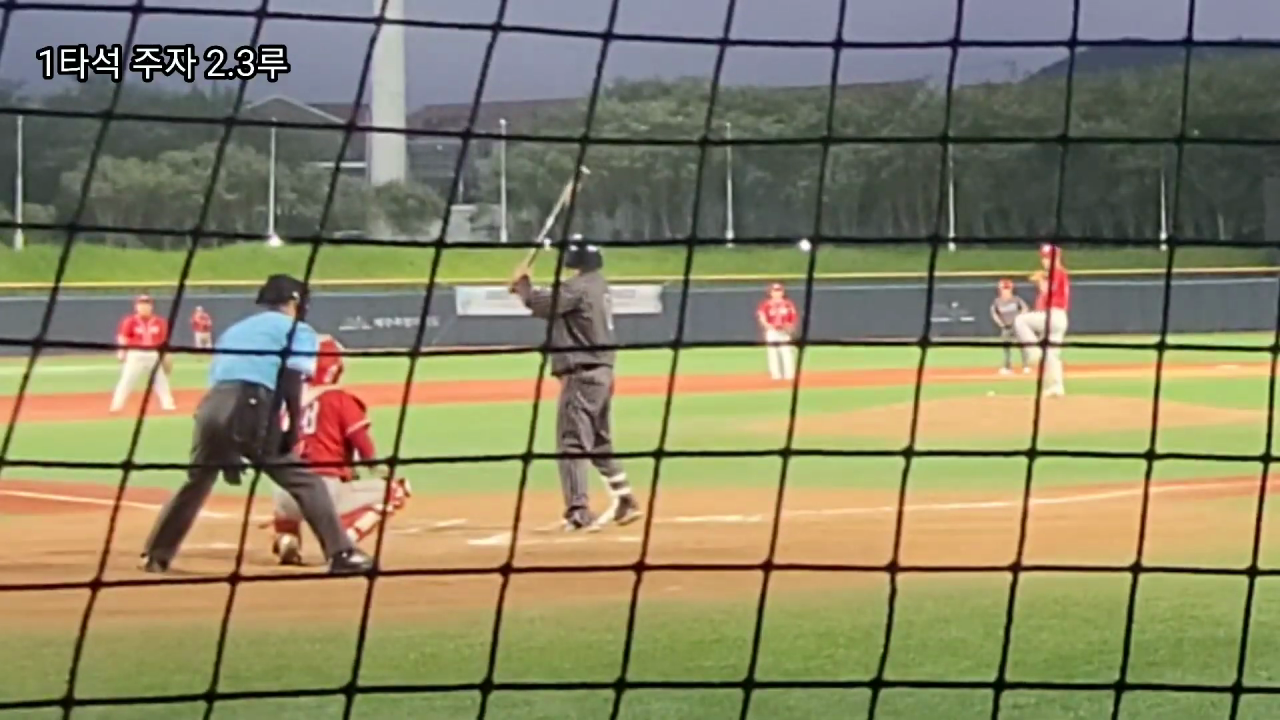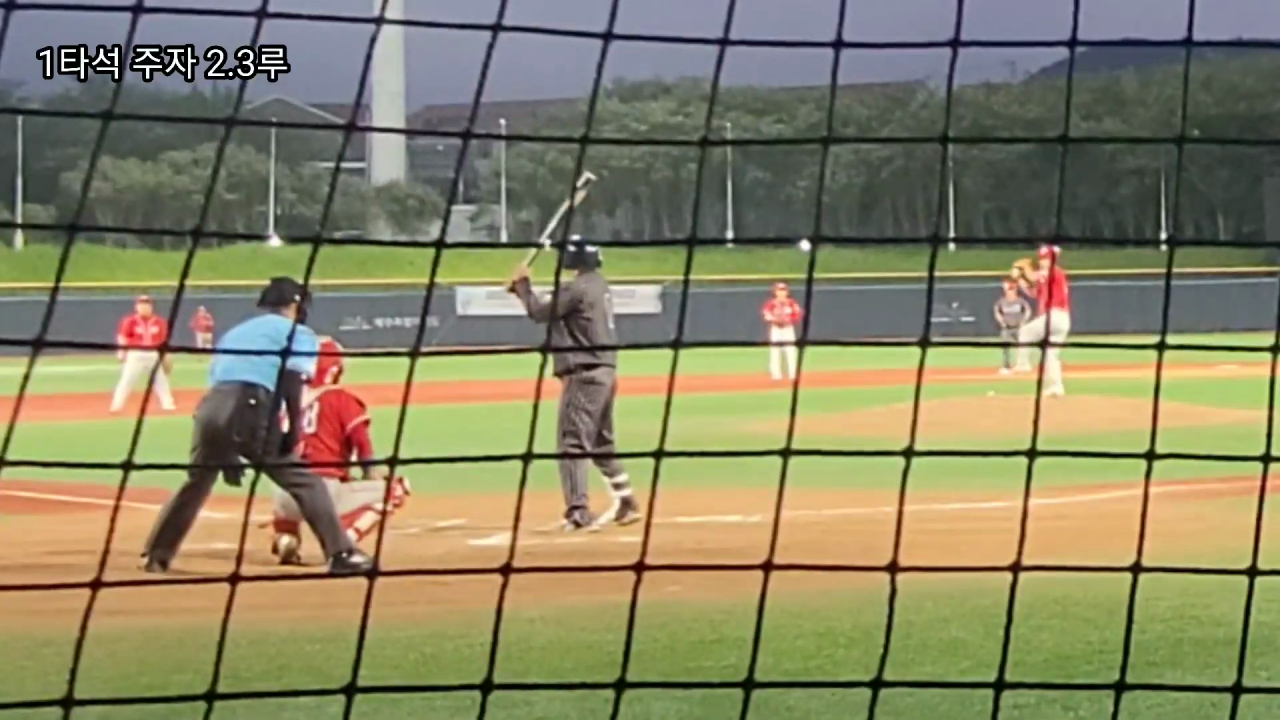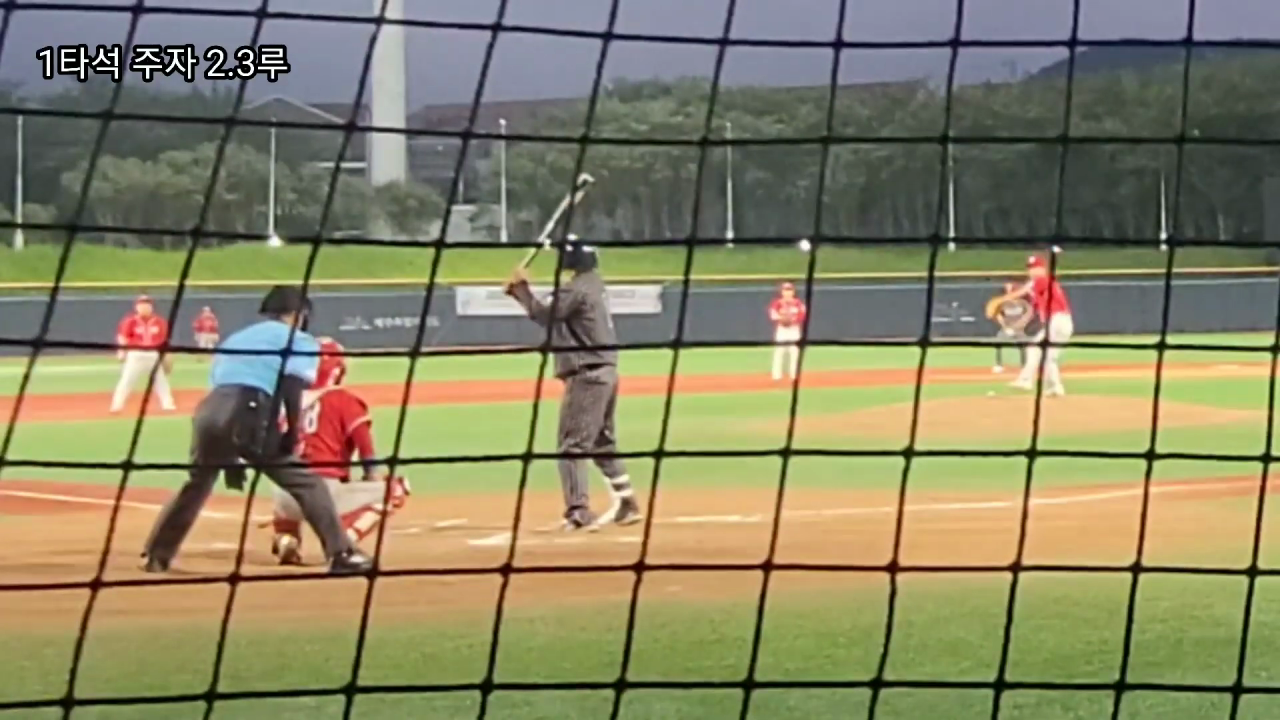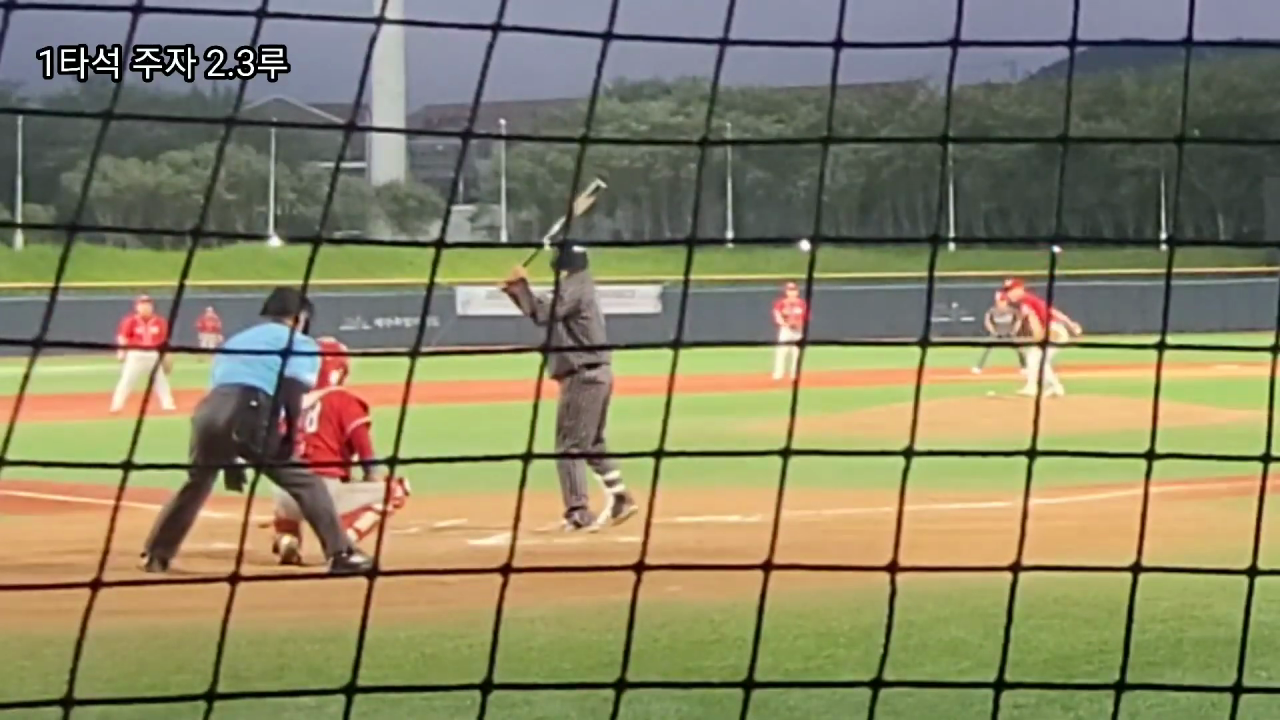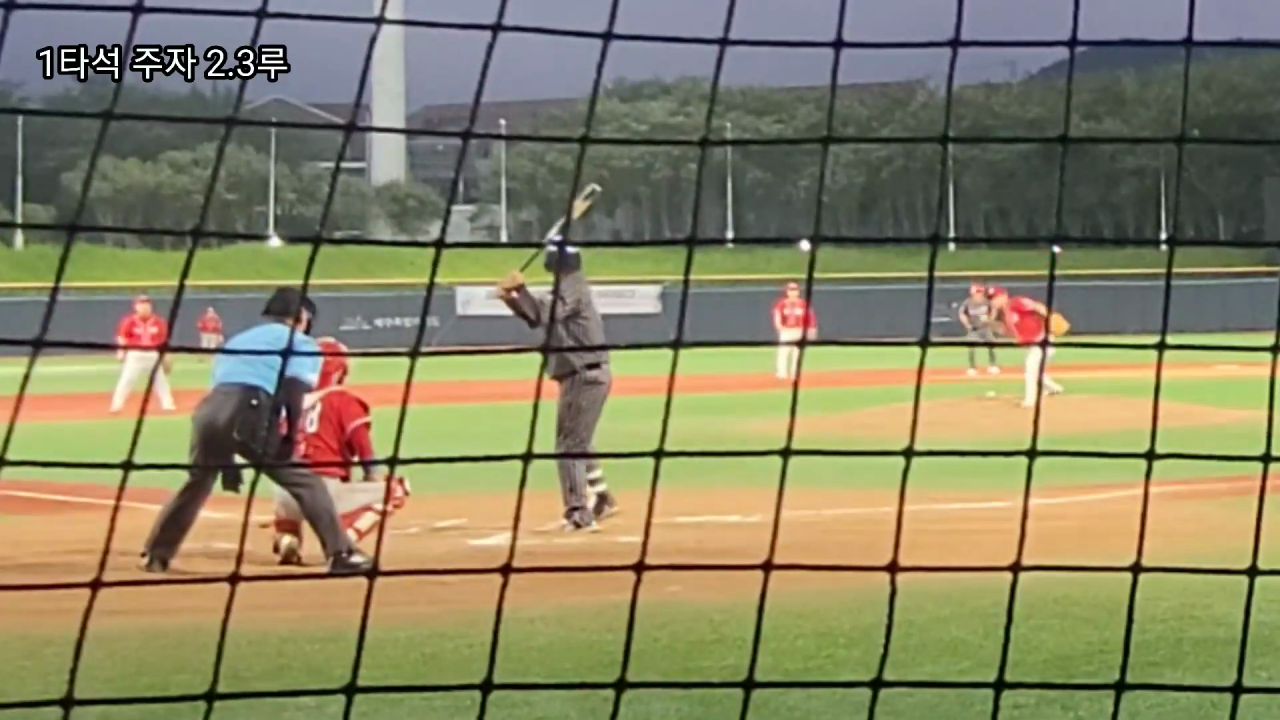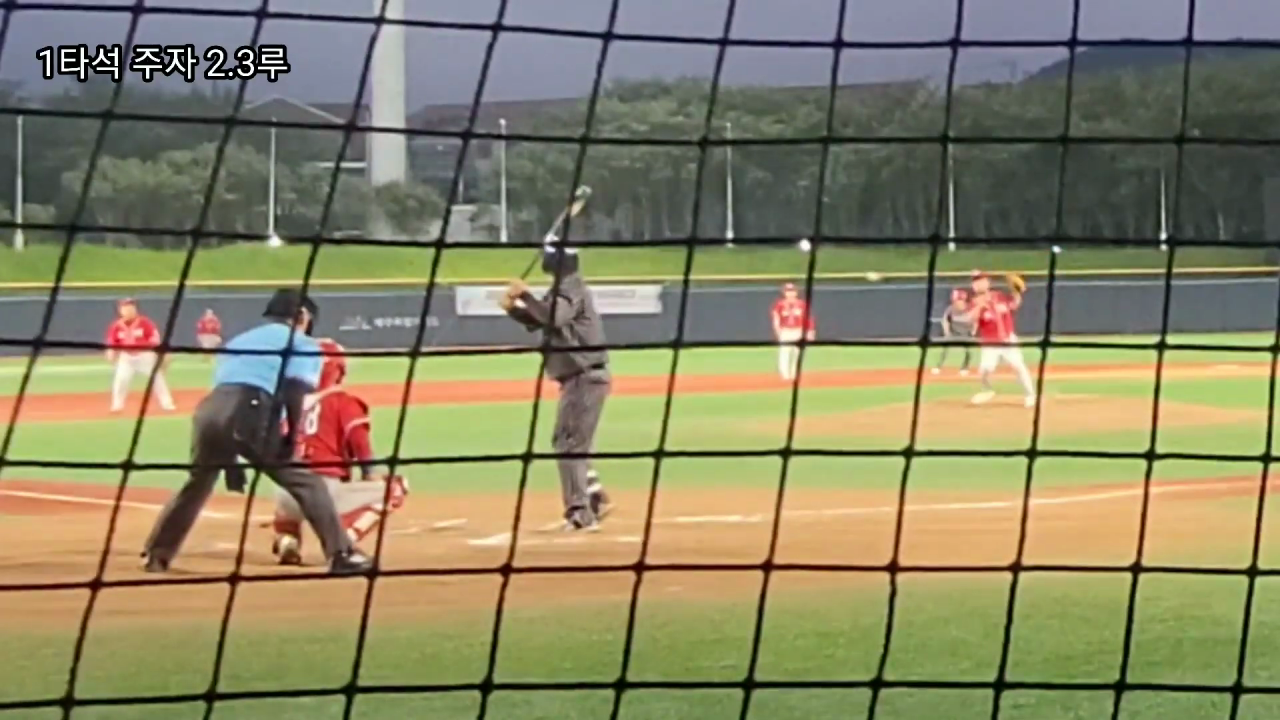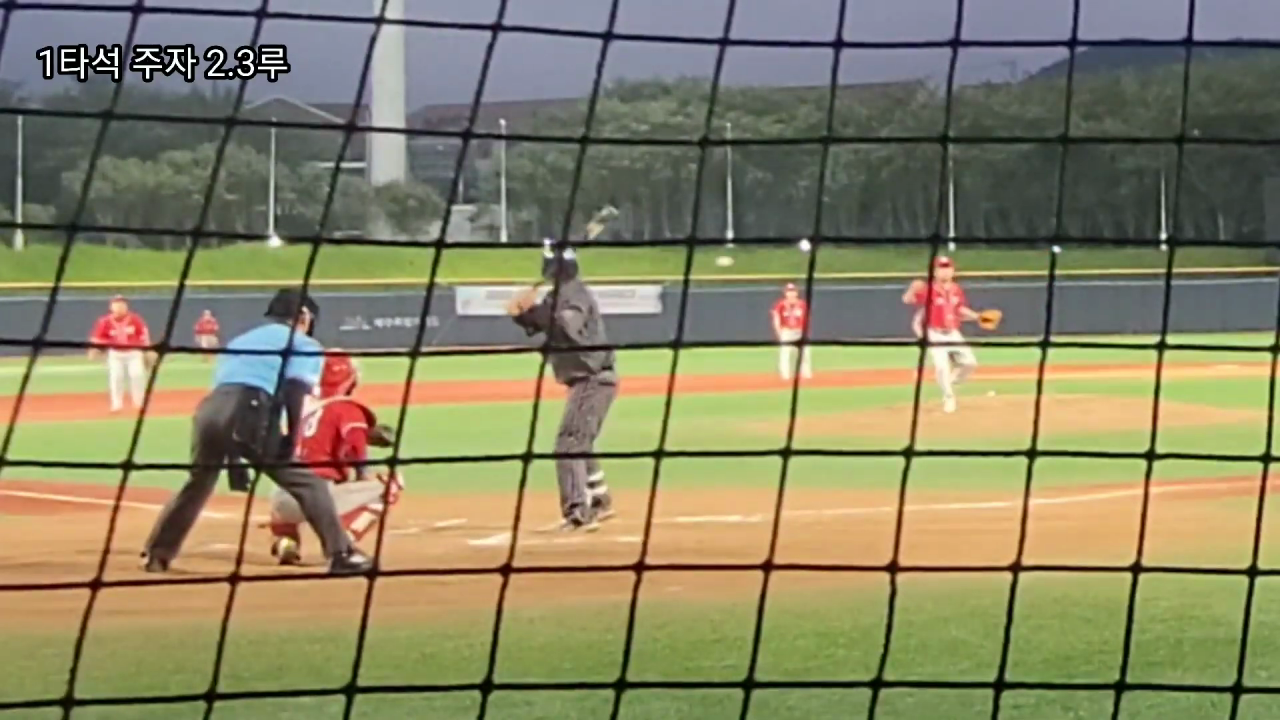
dt=0.3s
person 1, frame 1
left shoulder: (233, 330)
right shoulder: (296, 330)
right elbow: (290, 377)
left wrist: (228, 453)
right wrist: (294, 425)
left hip: (212, 407)
right hip: (251, 408)
left knee: (196, 483)
right knee: (305, 481)
left ankle: (155, 555)
right ankle: (341, 554)
person 1, frame 2
left shoulder: (233, 332)
right shoulder: (296, 332)
right elbow: (291, 378)
left wrist: (228, 453)
right wrist: (294, 426)
left hip: (211, 408)
right hip: (250, 409)
left knee: (196, 483)
right knee: (305, 481)
left ankle: (155, 556)
right ankle: (341, 554)
person 1, frame 3
left shoulder: (234, 338)
right shoulder: (298, 339)
right elbow: (292, 383)
left wrist: (230, 458)
right wrist: (293, 429)
left hip: (210, 411)
right hip: (249, 412)
left knee: (196, 485)
right knee: (306, 482)
left ankle: (155, 554)
right ankle: (341, 553)
person 1, frame 4
left shoulder: (235, 340)
right shoulder: (299, 342)
right elbow: (292, 387)
left wrist: (230, 459)
right wrist: (291, 433)
left hip: (209, 411)
right hip: (249, 413)
left knee: (196, 484)
right knee: (305, 483)
left ankle: (155, 555)
right ankle: (341, 554)
person 1, frame 5
left shoulder: (236, 340)
right shoulder: (301, 342)
right elbow: (293, 387)
left wrist: (227, 460)
right wrist: (292, 434)
left hip: (210, 410)
right hip: (250, 412)
left knee: (196, 484)
right knee: (306, 482)
left ankle: (155, 555)
right ankle: (341, 554)
person 1, frame 6
left shoulder: (238, 340)
right shoulder: (302, 343)
right elbow: (294, 388)
left wrist: (230, 459)
right wrist: (293, 433)
left hip: (211, 410)
right hip: (251, 413)
left knee: (197, 484)
right knee: (307, 483)
left ankle: (156, 555)
right ankle: (341, 554)
person 1, frame 7
left shoulder: (240, 340)
right shoulder: (304, 344)
right elbow: (294, 387)
left wrist: (234, 458)
right wrist: (292, 434)
left hip: (210, 410)
right hip: (250, 413)
left knee: (197, 484)
right knee: (307, 482)
left ankle: (155, 555)
right ankle: (341, 554)
person 2, frame 1
left shoulder: (578, 287)
right shoulder: (597, 284)
left elbow: (538, 304)
right elbow: (553, 304)
left wrist: (523, 281)
right wrist: (523, 289)
left hip: (582, 375)
right hip: (601, 373)
left knee: (571, 444)
right knee: (599, 443)
left ankle: (579, 513)
right ankle: (625, 502)
person 2, frame 2
left shoulder: (578, 287)
right shoulder: (597, 284)
left elbow: (539, 312)
right elbow: (554, 308)
left wrist: (523, 282)
right wrist: (521, 290)
left hip: (584, 375)
right hip: (603, 373)
left knee: (572, 444)
right knee: (603, 443)
left ankle: (579, 513)
right ankle: (626, 504)
person 2, frame 3
left shoulder: (578, 288)
right shoulder: (590, 284)
left elbow: (543, 315)
right elbow: (551, 312)
left wrist: (522, 286)
right wrist: (519, 293)
left hip: (587, 376)
right hip: (603, 374)
left knee: (572, 446)
right knee: (603, 443)
left ankle: (579, 514)
right ankle: (626, 505)
person 2, frame 4
left shoulder: (573, 287)
right shoulder: (578, 284)
left elbow: (541, 314)
right elbow: (545, 312)
left wrist: (521, 283)
right wrist: (515, 292)
left hip: (582, 376)
right hip: (597, 374)
left knee: (570, 447)
right knee: (593, 443)
left ankle: (580, 514)
right ankle: (621, 499)
person 2, frame 5
left shoulder: (571, 288)
right shoulder: (570, 286)
left elbow: (542, 315)
right elbow: (539, 316)
left wrist: (520, 288)
right wrist: (511, 298)
left hip: (583, 377)
right hip: (591, 375)
left knee: (569, 447)
right knee: (579, 443)
left ankle: (579, 515)
right ankle: (601, 499)
person 2, frame 6
left shoulder: (571, 289)
right shoulder: (562, 289)
left elbow: (553, 318)
right elbow: (536, 320)
left wrist: (524, 295)
right wrist: (513, 306)
left hip: (584, 377)
right hip: (584, 377)
left knee: (570, 446)
right knee: (570, 443)
left ankle: (580, 515)
right ankle: (596, 499)
person 2, frame 7
left shoulder: (574, 296)
right shoulder: (557, 296)
left elbow: (565, 331)
right elbow: (538, 327)
left wrist: (531, 309)
right wrist: (524, 310)
left hip: (593, 381)
right hip: (601, 380)
left knee: (568, 448)
right knee: (581, 445)
left ankle: (579, 513)
right ankle: (599, 502)
person 3, frame 1
right shoulder: (339, 399)
right elbow: (362, 443)
right wrist: (374, 466)
left hip: (286, 494)
right hip: (323, 491)
right knee: (396, 491)
left ankle: (286, 540)
person 3, frame 2
right shoulder: (339, 398)
right elbow: (361, 438)
right wrist: (370, 472)
left hip: (285, 497)
right hip: (324, 492)
right knee: (395, 490)
left ankle: (286, 540)
person 3, frame 3
right shoulder: (341, 398)
right elbow: (362, 437)
right wrist: (372, 474)
left hip: (286, 495)
right hip: (324, 491)
right knee: (395, 489)
left ankle: (286, 540)
person 3, frame 4
right shoulder: (342, 399)
right elbow: (361, 439)
right wrist: (372, 475)
left hip: (287, 496)
right hip: (325, 491)
right knee: (395, 490)
left ankle: (286, 539)
person 3, frame 5
right shoulder: (343, 400)
right elbow: (360, 440)
right wrist: (372, 476)
left hip: (288, 496)
right hip: (324, 491)
right knee: (395, 490)
left ankle: (287, 539)
person 3, frame 6
right shoulder: (342, 400)
right elbow: (359, 440)
right wrist: (370, 475)
left hip: (288, 498)
right hip: (325, 492)
right knee: (393, 488)
left ankle: (286, 540)
person 3, frame 7
left shoulder: (307, 405)
right shoulder: (348, 408)
right elbow: (356, 443)
right wrist: (364, 477)
left hip: (285, 497)
right knee: (390, 485)
left ankle: (286, 542)
